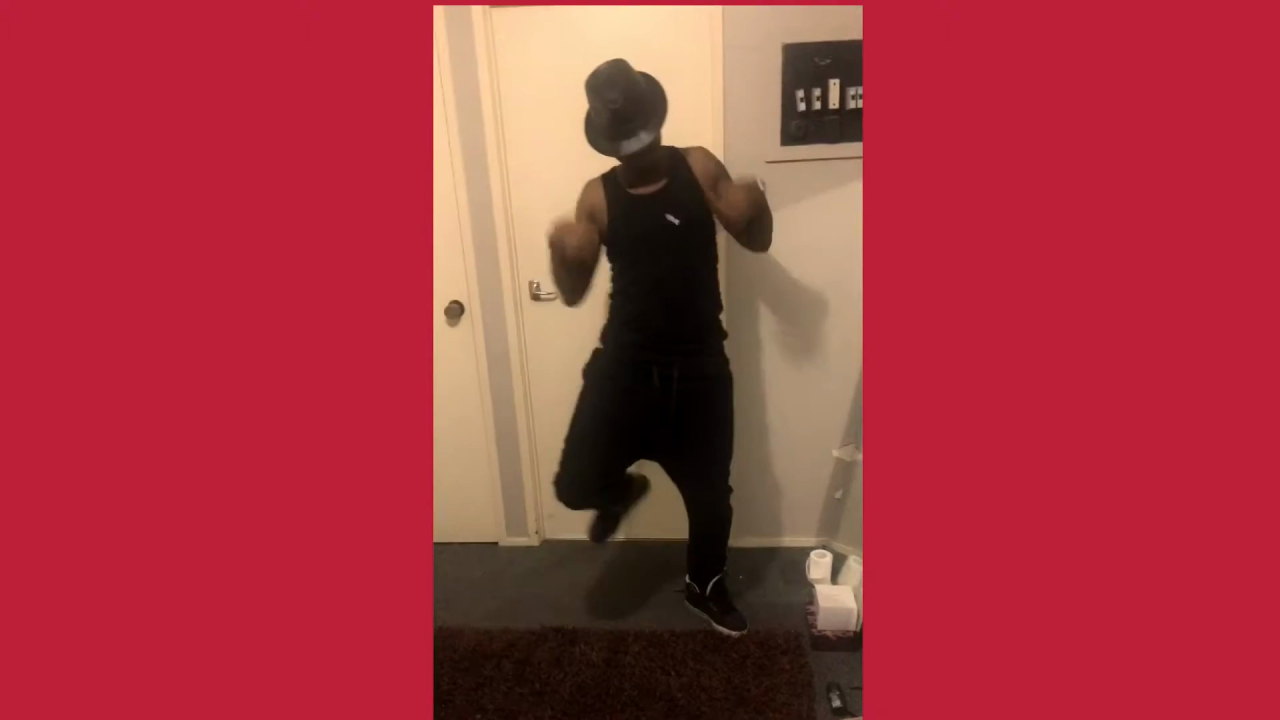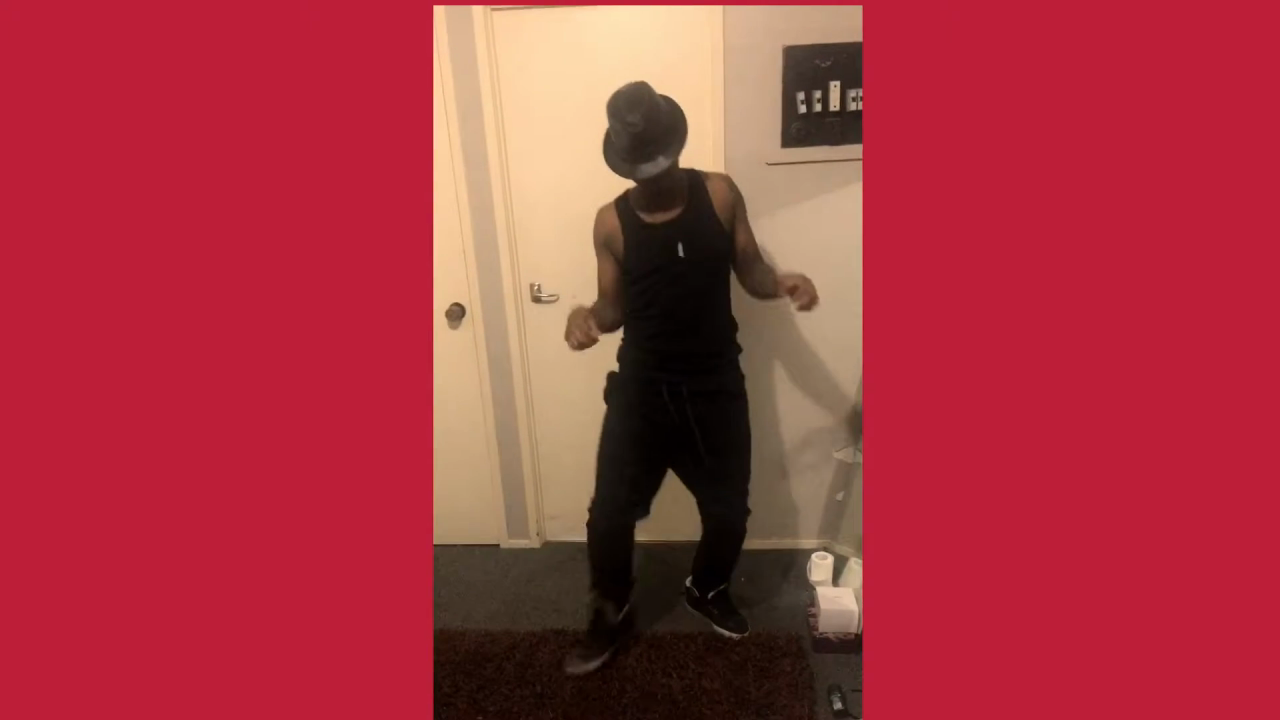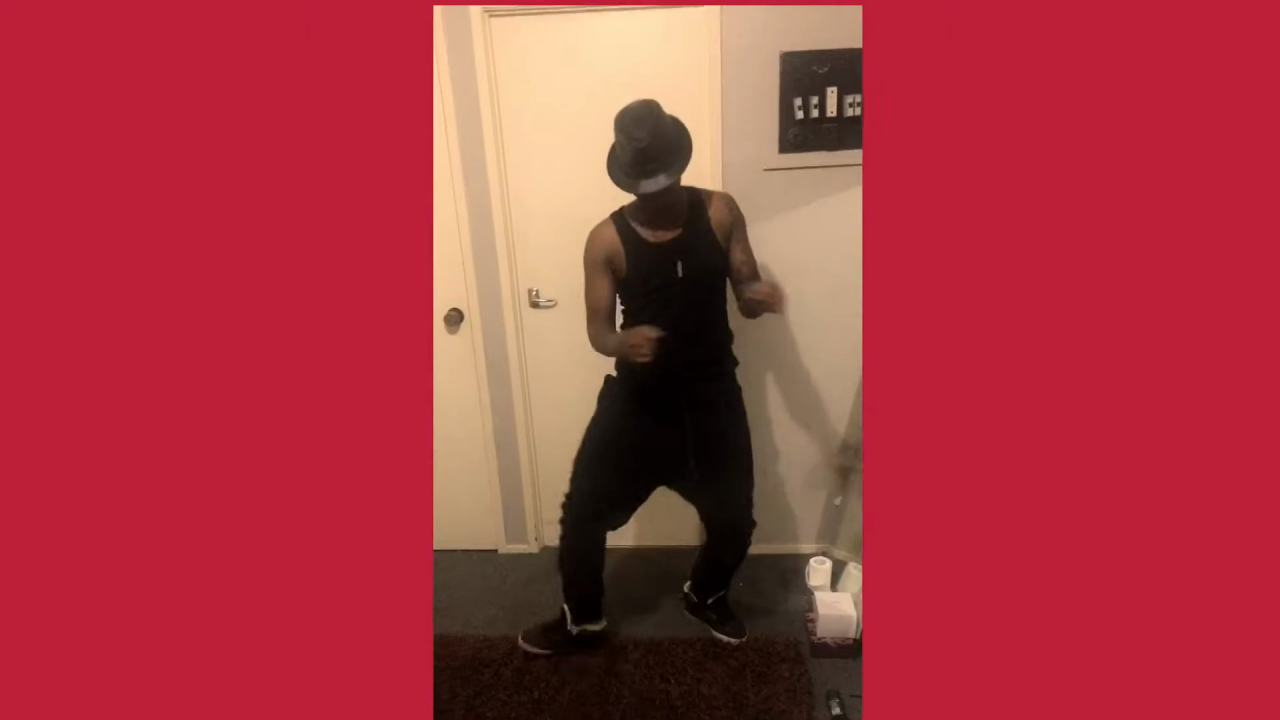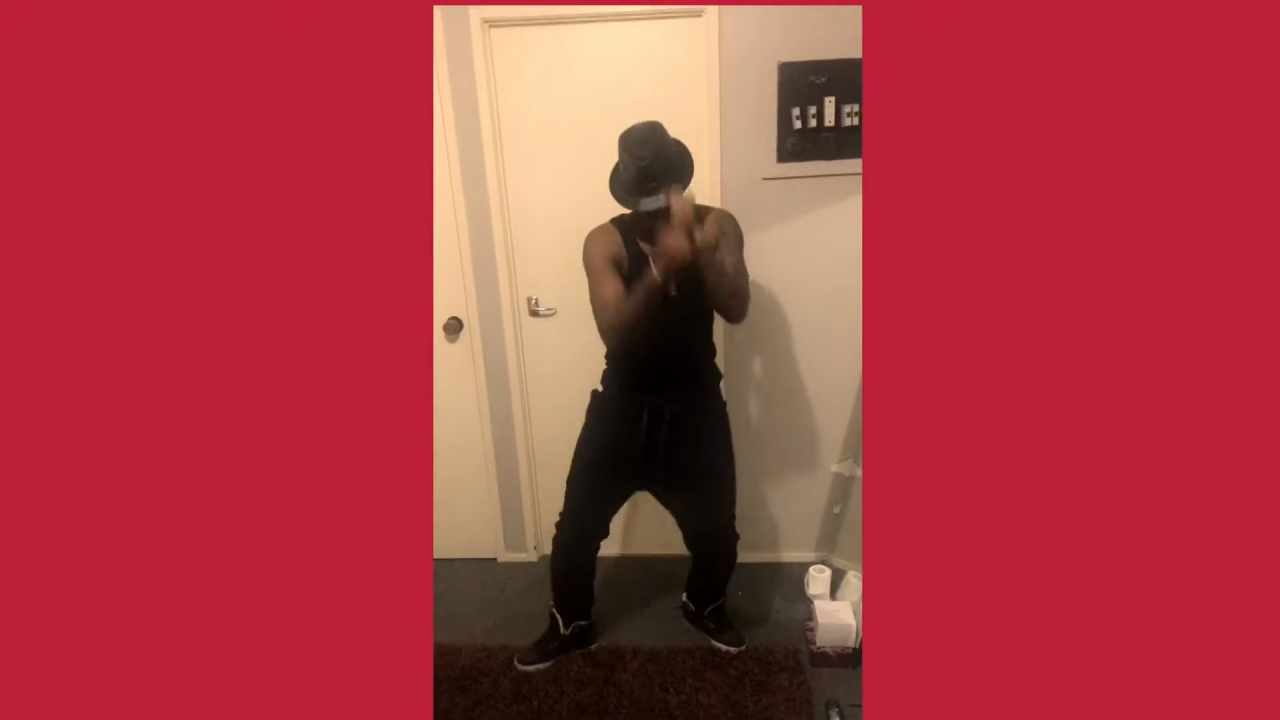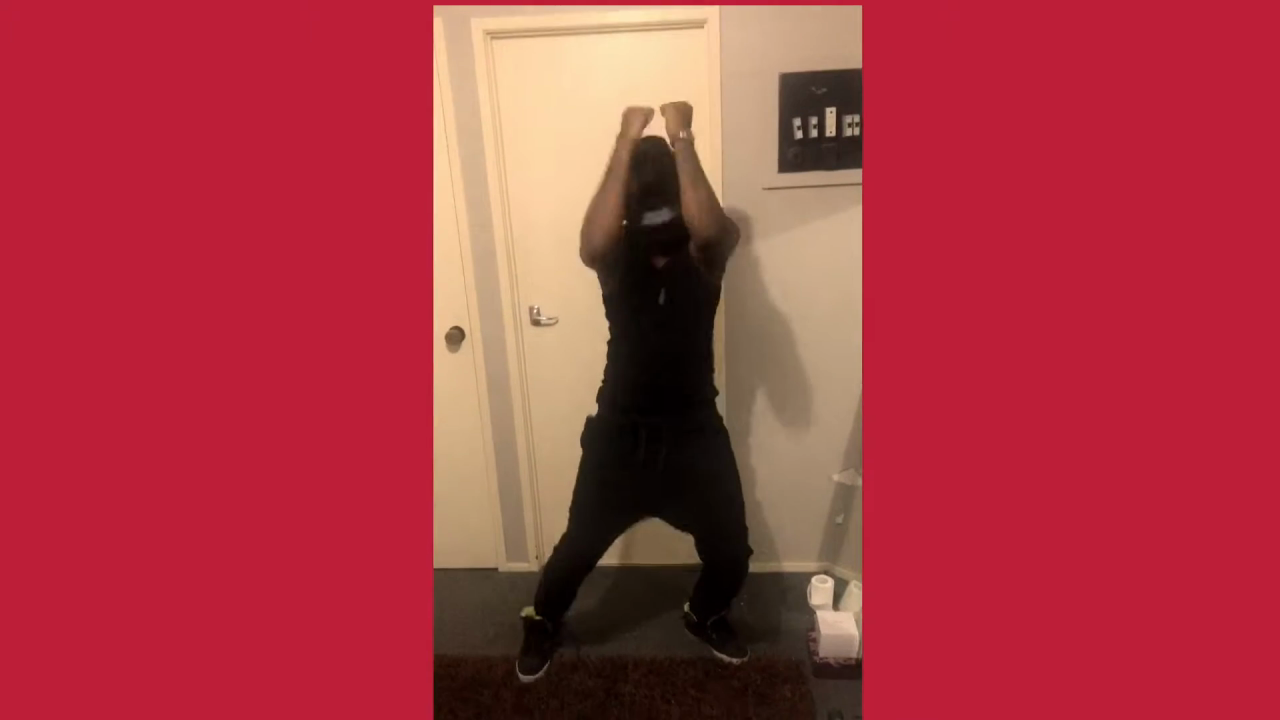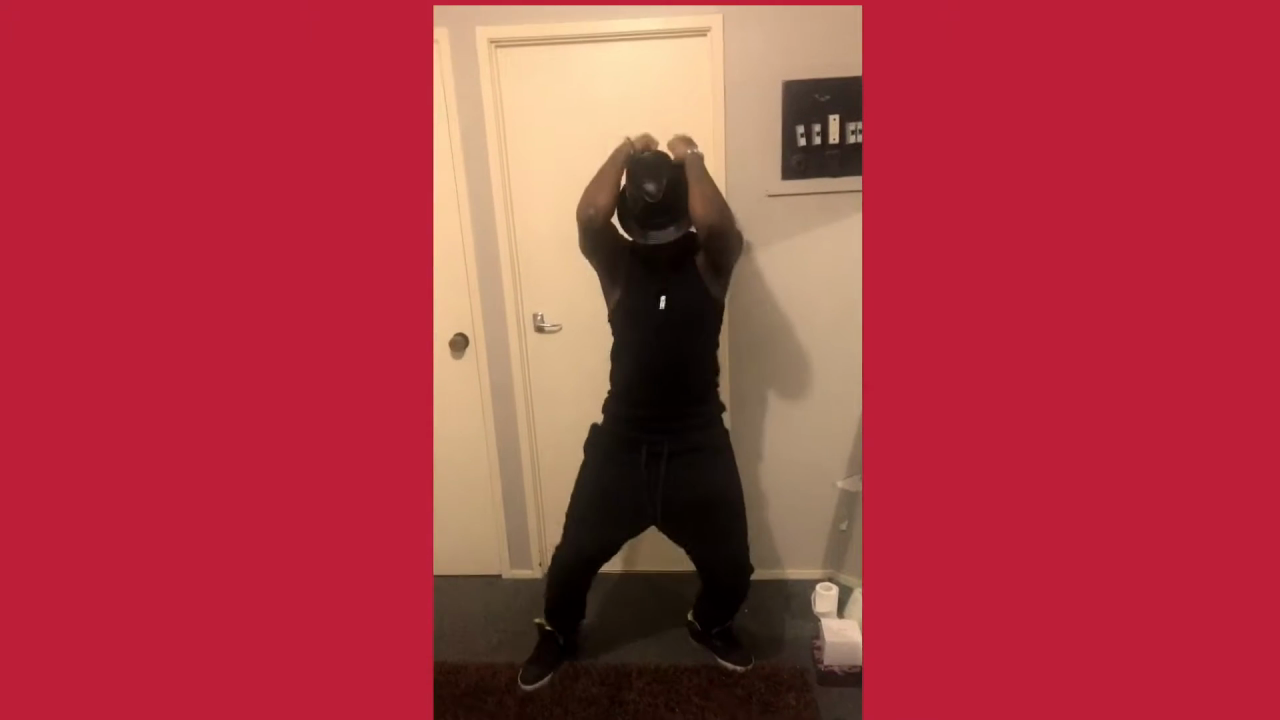
dt=0.2s
person 1, frame 1
left shoulder: (699, 167)
right shoulder: (597, 197)
left elbow: (756, 239)
right elbow: (574, 292)
left wrist: (754, 206)
right wrist: (562, 250)
left hip: (700, 367)
right hip: (625, 365)
left knee: (710, 493)
right knee: (575, 483)
left ankle: (706, 584)
right ankle: (622, 487)
person 1, frame 2
left shoulder: (720, 194)
right shoulder: (611, 222)
left elbow: (752, 272)
right elbow: (613, 306)
left wrist: (788, 284)
right wrist: (590, 316)
left hip: (715, 386)
right hip: (642, 387)
left knee: (727, 508)
right knee: (610, 512)
left ankle: (706, 589)
right ankle: (611, 614)
person 1, frame 3
left shoulder: (721, 212)
right shoulder: (607, 240)
left elbow: (748, 299)
right elbow: (599, 333)
left wrist: (759, 293)
right wrist: (623, 341)
left hip: (713, 399)
right hip: (637, 400)
left knee: (734, 520)
right knee: (583, 513)
left ankle: (705, 595)
right ankle: (581, 621)
person 1, frame 4
left shoulder: (716, 225)
right shoulder: (606, 241)
left elbow: (736, 309)
right elbow: (612, 332)
left wrist: (704, 248)
right wrist: (659, 267)
left hip: (695, 410)
right hip: (623, 409)
left knee: (716, 533)
right knee: (579, 524)
left ankle: (703, 604)
right ankle: (571, 624)
person 1, frame 5
left shoulder: (708, 247)
right shoulder: (614, 250)
left elbow: (709, 225)
right elbow: (596, 240)
left wrist: (681, 139)
right wrist: (625, 145)
left hip: (694, 431)
right hip: (619, 431)
left knee: (731, 551)
right knee: (579, 546)
left ankle: (706, 615)
right ankle: (543, 623)
person 1, frame 6
left shoulder: (714, 260)
right shoulder: (616, 263)
left elbow: (713, 219)
right elbow: (590, 215)
left wrist: (690, 156)
right wrist: (626, 153)
left hip: (698, 447)
right hip: (621, 445)
left knee: (732, 569)
right knee: (573, 559)
left ankle: (710, 625)
right ankle: (555, 636)
